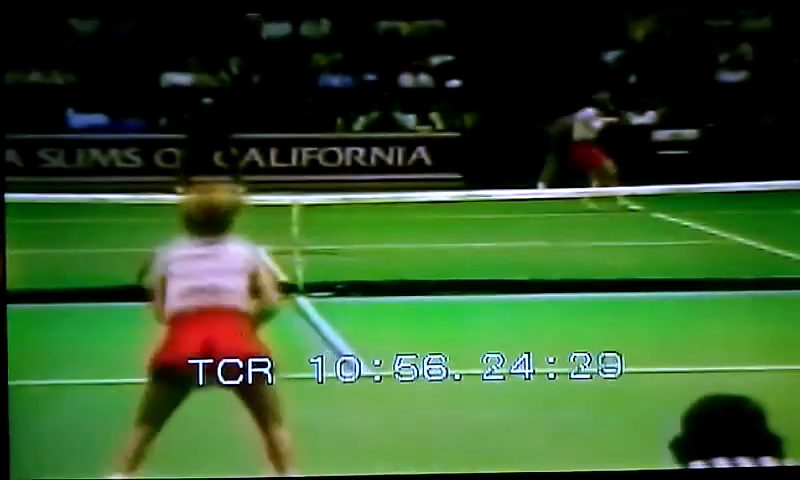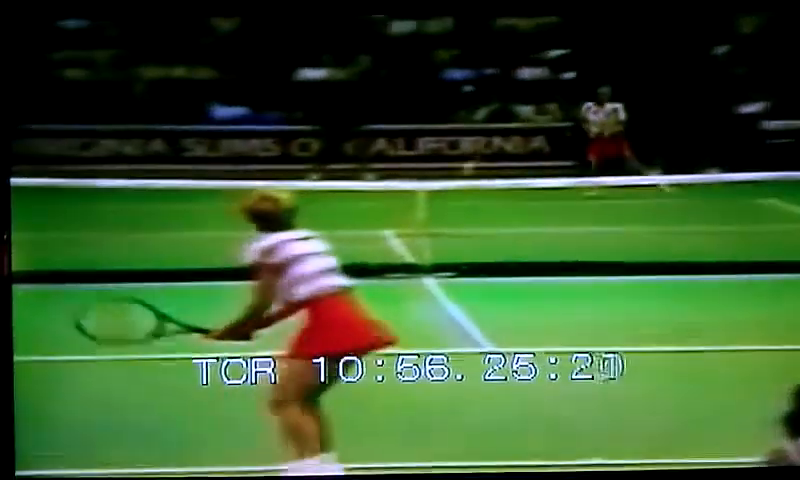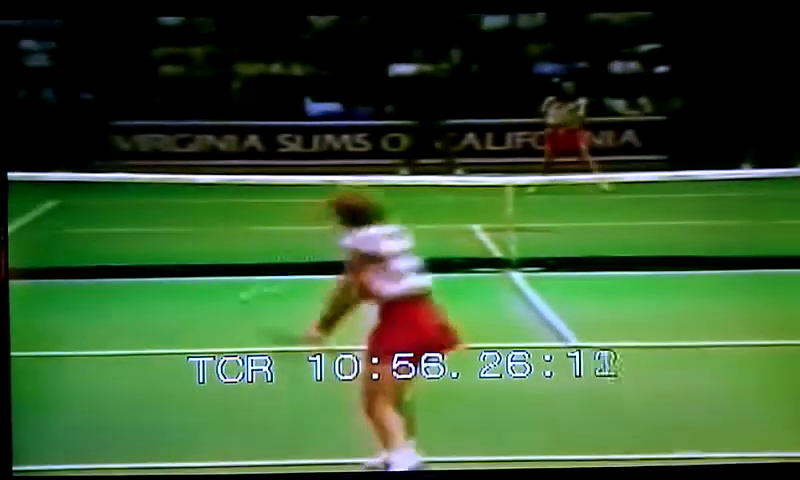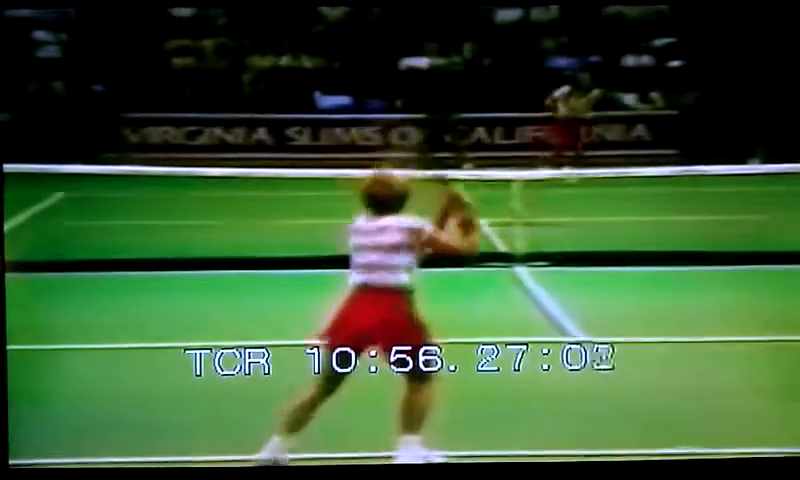
dt=0.7s
person 1, frame 1
left shoulder: (170, 255)
right shoulder: (246, 252)
left elbow: (160, 311)
right elbow: (270, 304)
left hip: (183, 346)
right hip: (238, 343)
left knee: (146, 424)
right knee: (272, 422)
person 1, frame 2
left shoulder: (266, 246)
right shoulder: (312, 239)
left elbow: (262, 303)
left wrist: (234, 329)
right wrist: (255, 326)
left hip: (330, 324)
right hip: (353, 318)
left knee: (283, 402)
right knee: (304, 398)
left ankle: (313, 468)
right ankle: (327, 466)
person 1, frame 3
left shoulder: (360, 240)
right shoulder: (396, 232)
left elbow: (357, 289)
left wrist: (324, 325)
left hip: (399, 321)
right hip: (424, 317)
left knee: (378, 398)
right knee: (387, 391)
left ankle: (405, 457)
right ankle: (401, 451)
person 1, frame 4
left shoulder: (359, 225)
right shoulder: (412, 226)
right elbow: (468, 247)
left wrist: (445, 217)
right wrist: (465, 220)
left hip: (356, 312)
right hip: (395, 313)
left knee: (322, 388)
right knee: (421, 379)
left ankle: (276, 446)
right ankle: (410, 447)
